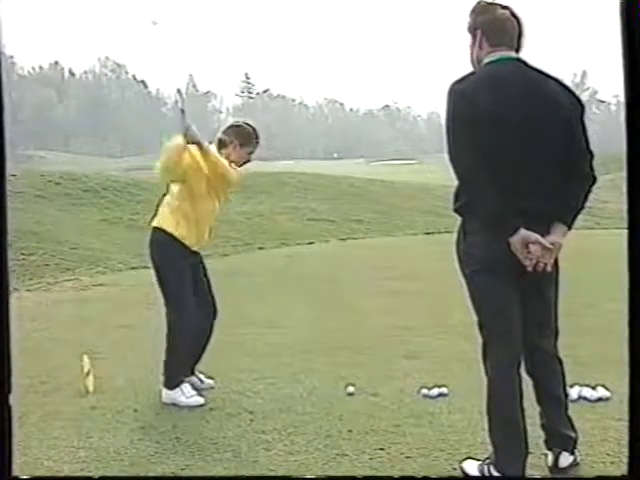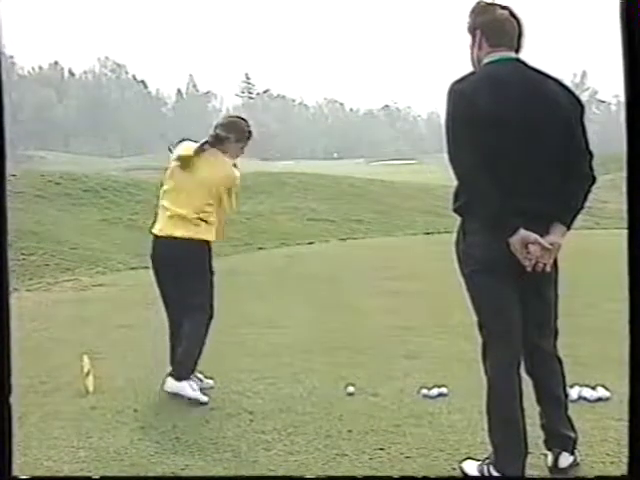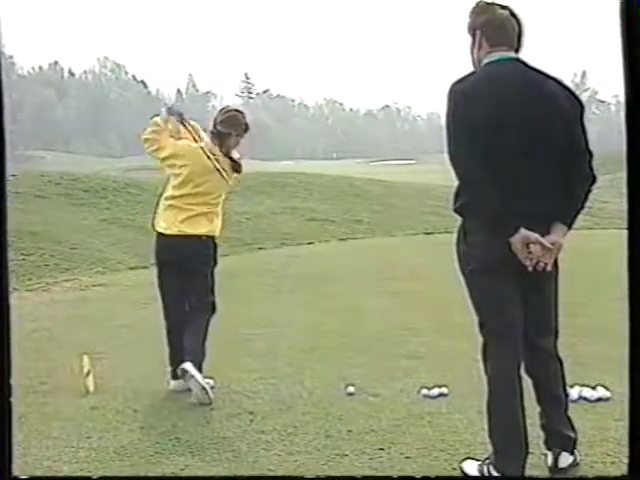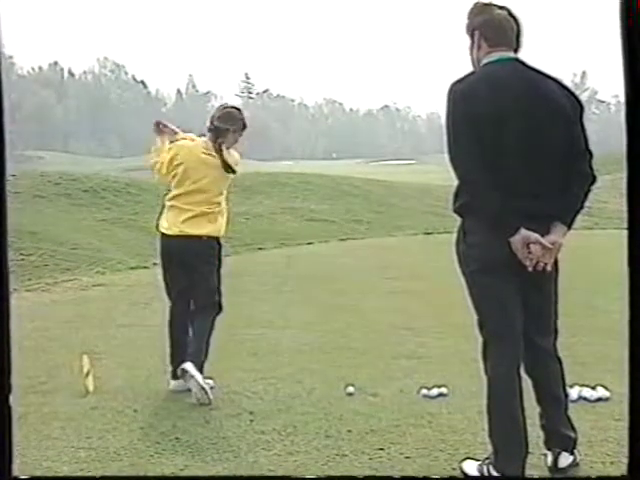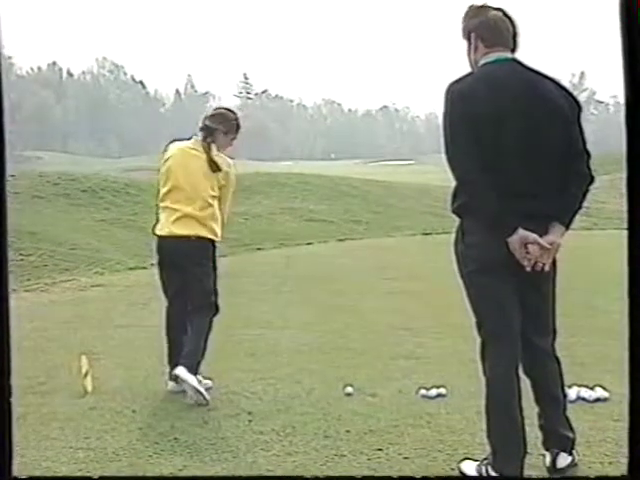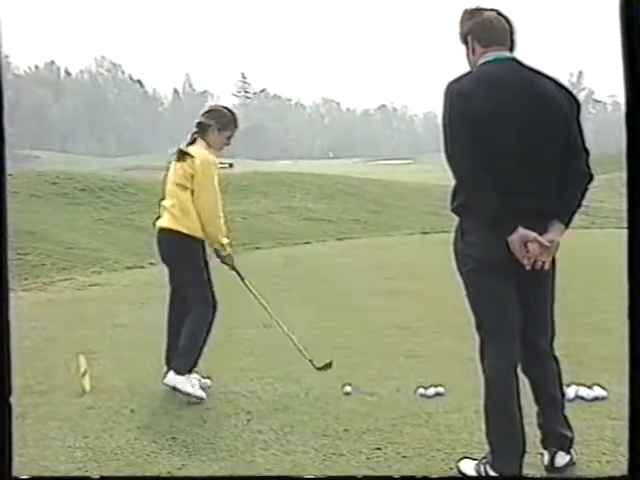
dt=0.4s
person 1, frame 1
left shoulder: (467, 91)
right shoulder: (558, 93)
left elbow: (470, 172)
right elbow: (582, 171)
left wrist: (510, 231)
right wrist: (557, 228)
left hip: (488, 237)
right hip: (542, 235)
left knee: (502, 349)
right knee: (542, 343)
person 1, frame 2
left shoulder: (467, 91)
right shoulder: (558, 93)
left elbow: (470, 173)
right elbow: (581, 171)
left wrist: (510, 231)
right wrist: (556, 228)
left hip: (487, 236)
right hip: (541, 236)
left knee: (502, 349)
right knee: (542, 343)
person 1, frame 3
left shoulder: (468, 91)
right shoulder: (558, 93)
left elbow: (470, 173)
right elbow: (582, 170)
left wrist: (510, 231)
right wrist: (557, 228)
left hip: (488, 237)
right hip: (542, 236)
left knee: (503, 349)
right knee: (542, 343)
person 1, frame 4
left shoulder: (467, 91)
right shoulder: (557, 92)
left elbow: (470, 173)
right elbow: (582, 170)
left wrist: (509, 230)
right wrist: (556, 227)
left hip: (488, 236)
right hip: (542, 235)
left knee: (503, 348)
right knee: (542, 343)
person 1, frame 5
left shoulder: (464, 92)
right shoulder: (555, 93)
left elbow: (467, 173)
right elbow: (580, 170)
left wrist: (508, 230)
right wrist: (555, 227)
left hip: (486, 236)
right hip: (541, 235)
left knee: (501, 348)
right knee: (540, 343)
person 1, frame 6
left shoulder: (463, 91)
right shoulder: (554, 92)
left elbow: (467, 172)
right elbow: (579, 168)
left wrist: (508, 229)
right wrist: (555, 226)
left hip: (486, 235)
right hip: (540, 234)
left knee: (500, 347)
right knee: (539, 341)
person 2, frame 1
left shoulder: (229, 174)
right shoulder: (193, 157)
left elbow: (220, 171)
right elbow: (167, 169)
left wrist: (202, 146)
right wrist: (184, 142)
left hip: (189, 247)
right hip: (169, 243)
left knee: (206, 311)
right knee: (182, 314)
left ankle: (185, 372)
right ankle: (173, 386)
person 2, frame 2
left shoulder: (183, 151)
right shoulder: (228, 174)
right elbow: (222, 211)
left hip: (162, 242)
right hip: (192, 246)
left knee: (178, 310)
right knee: (198, 311)
left ankle: (182, 371)
right ankle: (180, 376)
person 2, frame 3
left shoulder: (184, 151)
right shoulder: (231, 167)
left elbow: (151, 141)
left wrist: (167, 119)
right wrist: (184, 124)
left hip: (167, 240)
right hip: (199, 243)
left knee: (174, 308)
right knee: (200, 308)
left ankle: (179, 373)
right ankle: (192, 363)
person 2, frame 4
left shoulder: (180, 150)
right shoulder: (231, 161)
left elbow: (161, 169)
left wrist: (164, 138)
right wrist: (177, 135)
left hip: (172, 239)
right hip: (203, 242)
left knee: (179, 306)
right knee: (206, 307)
left ankle: (179, 372)
right ankle: (193, 364)
person 2, frame 5
left shoulder: (173, 151)
right shoulder: (224, 166)
left elbow: (164, 192)
right elbow: (222, 210)
left hip: (167, 239)
right hip: (199, 242)
left knee: (176, 306)
right knee: (203, 309)
left ankle: (177, 372)
right ankle: (187, 368)
person 2, frame 6
left shoulder: (185, 153)
right shoulder: (204, 159)
right elbow: (209, 209)
left wrist: (215, 242)
right wrist: (222, 246)
left hip: (169, 234)
right hip: (184, 239)
left knee: (181, 303)
right knee: (203, 305)
left ankle: (176, 369)
right ankle: (180, 371)
